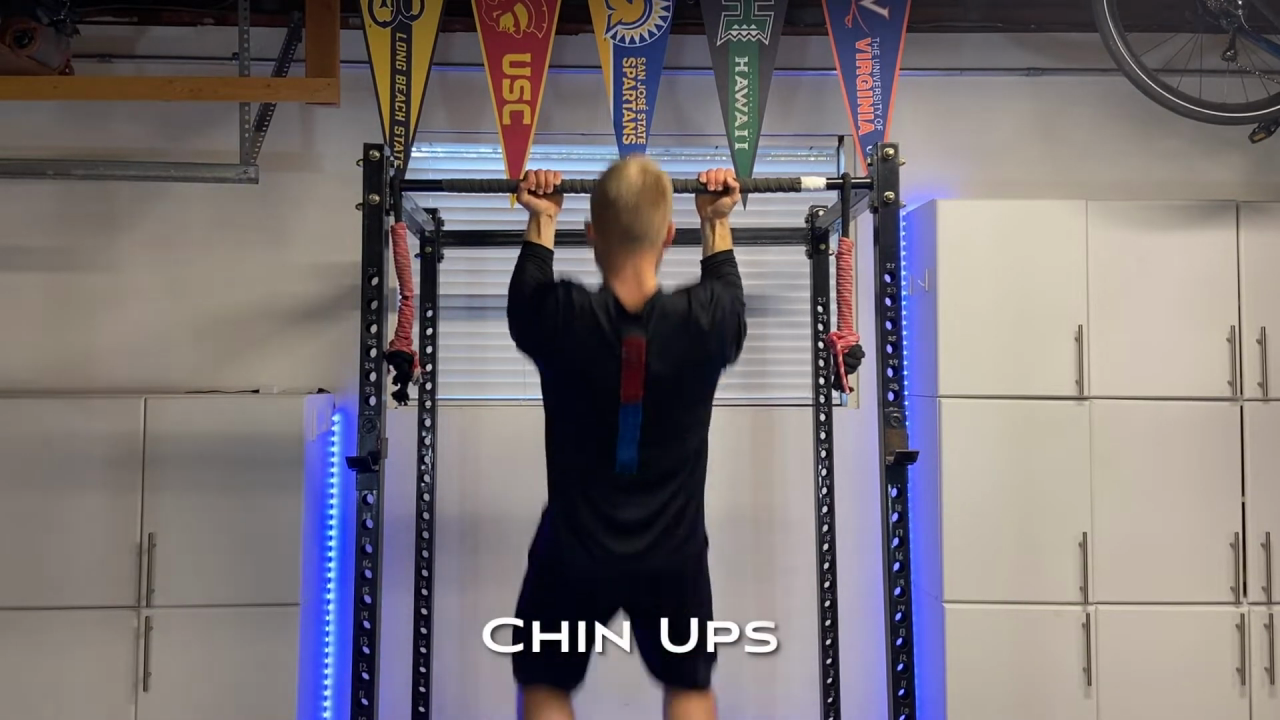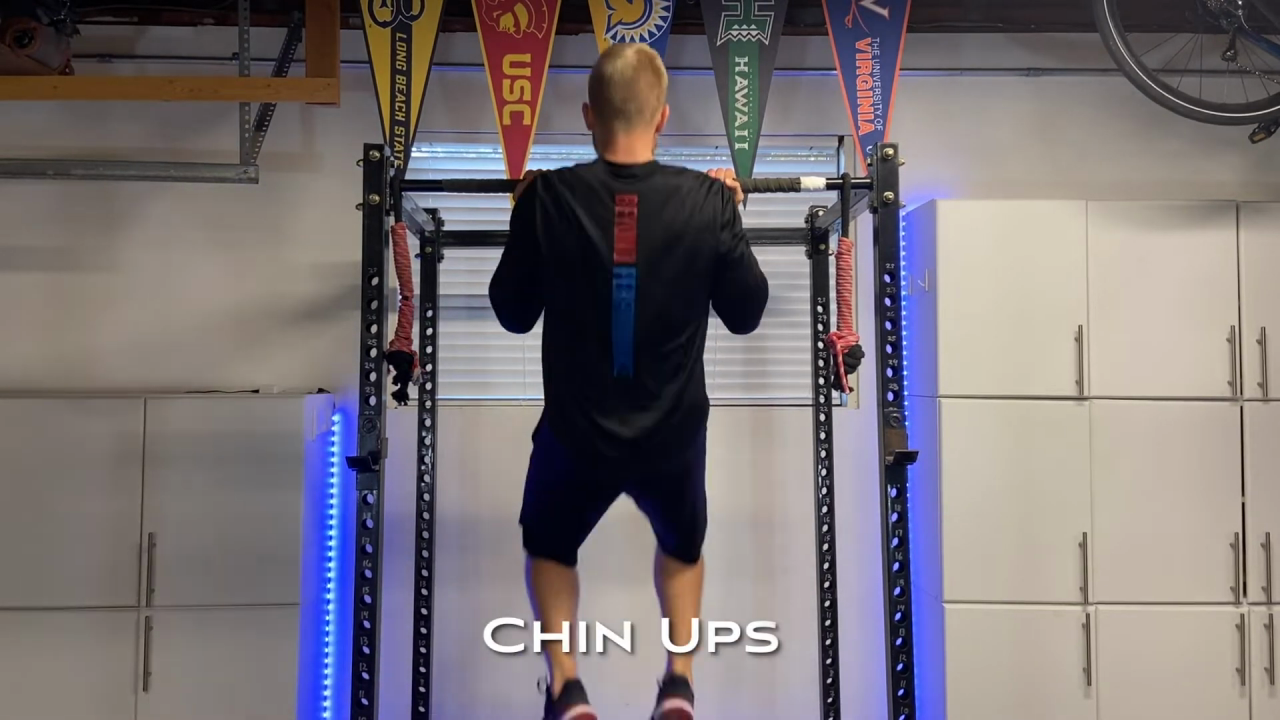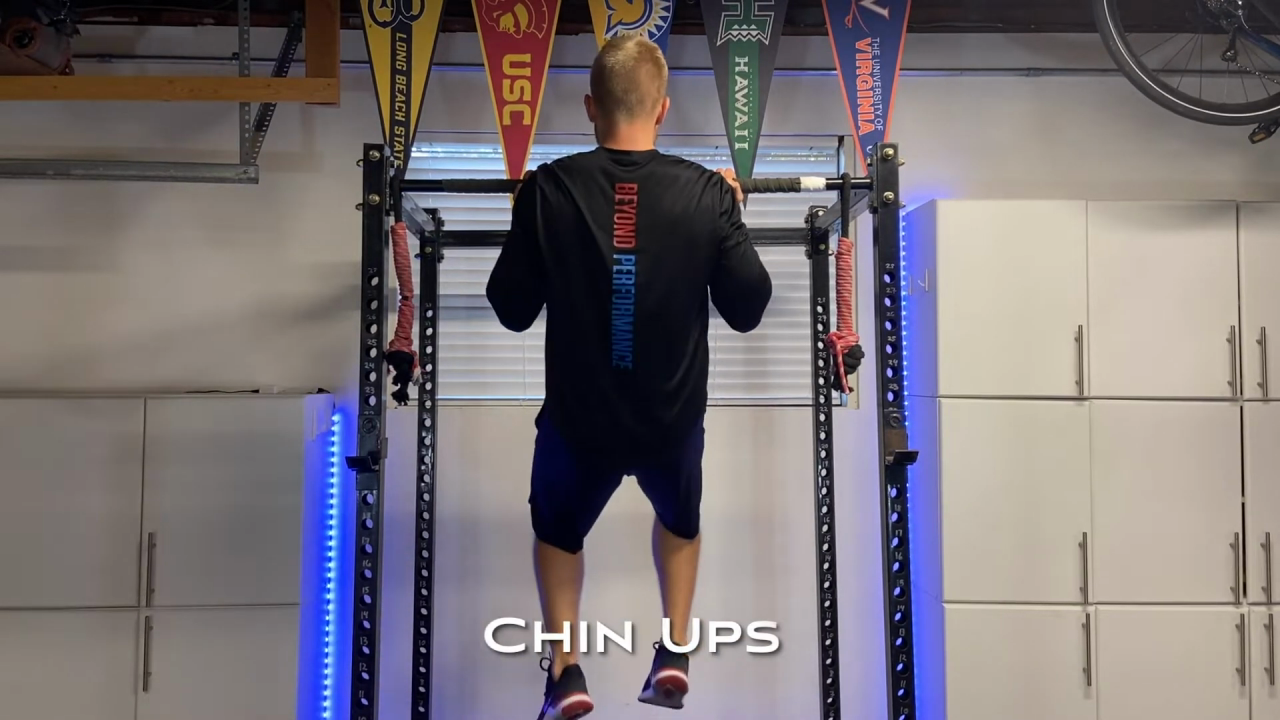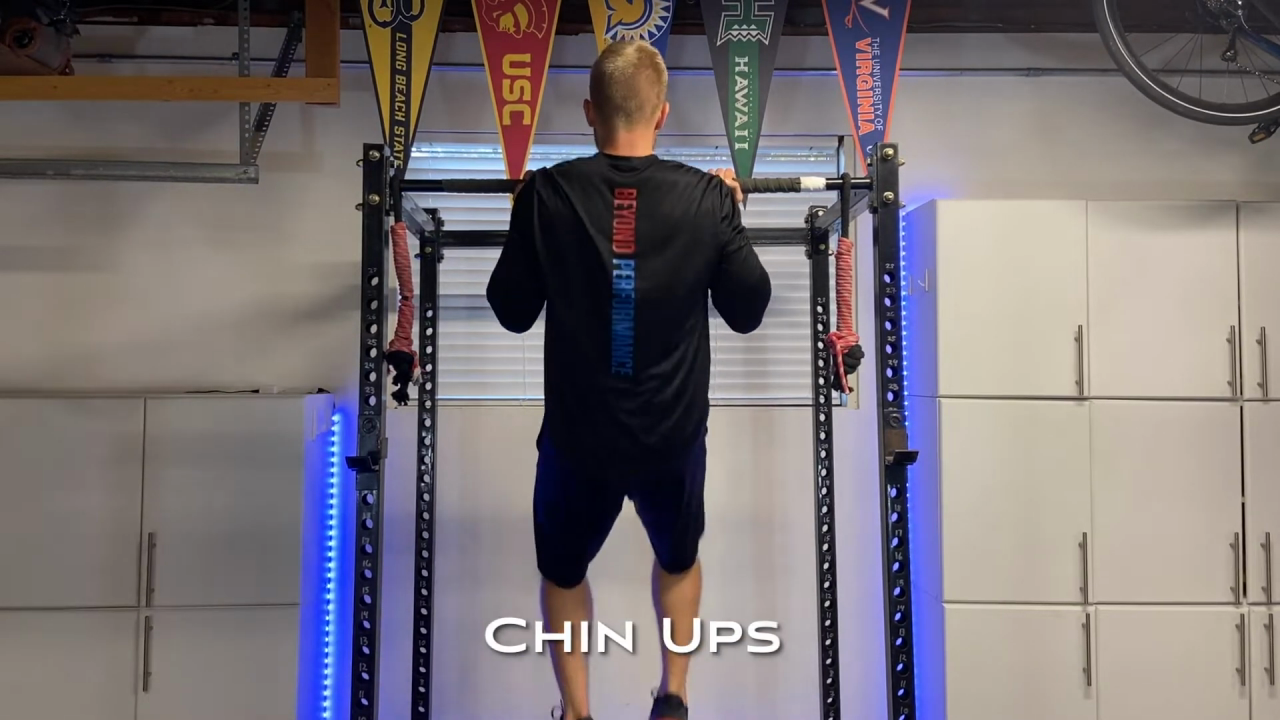
dt=0.3s
person 1, frame 1
left shoulder: (562, 316)
right shoulder: (703, 318)
left elbow: (522, 314)
left wrist: (540, 225)
right wrist: (719, 230)
left hip: (573, 553)
right hip: (672, 554)
person 1, frame 2
left shoulder: (549, 199)
right shoulder: (706, 203)
left elbow: (511, 311)
right elbow: (747, 312)
left hip: (576, 436)
right hip: (672, 435)
left knee: (549, 550)
right knee: (683, 550)
person 1, frame 3
left shoulder: (549, 189)
right shoulder: (706, 192)
left elbow: (513, 309)
right elbow: (747, 309)
left hip: (577, 421)
right hip: (671, 420)
left knee: (557, 534)
right knee: (680, 523)
right ankle: (674, 654)
person 1, frame 4
left shoulder: (547, 194)
right shoulder: (705, 198)
left elbow: (512, 309)
right elbow: (748, 310)
left hip: (578, 438)
right hip: (673, 435)
left knee: (562, 572)
right knee: (678, 560)
